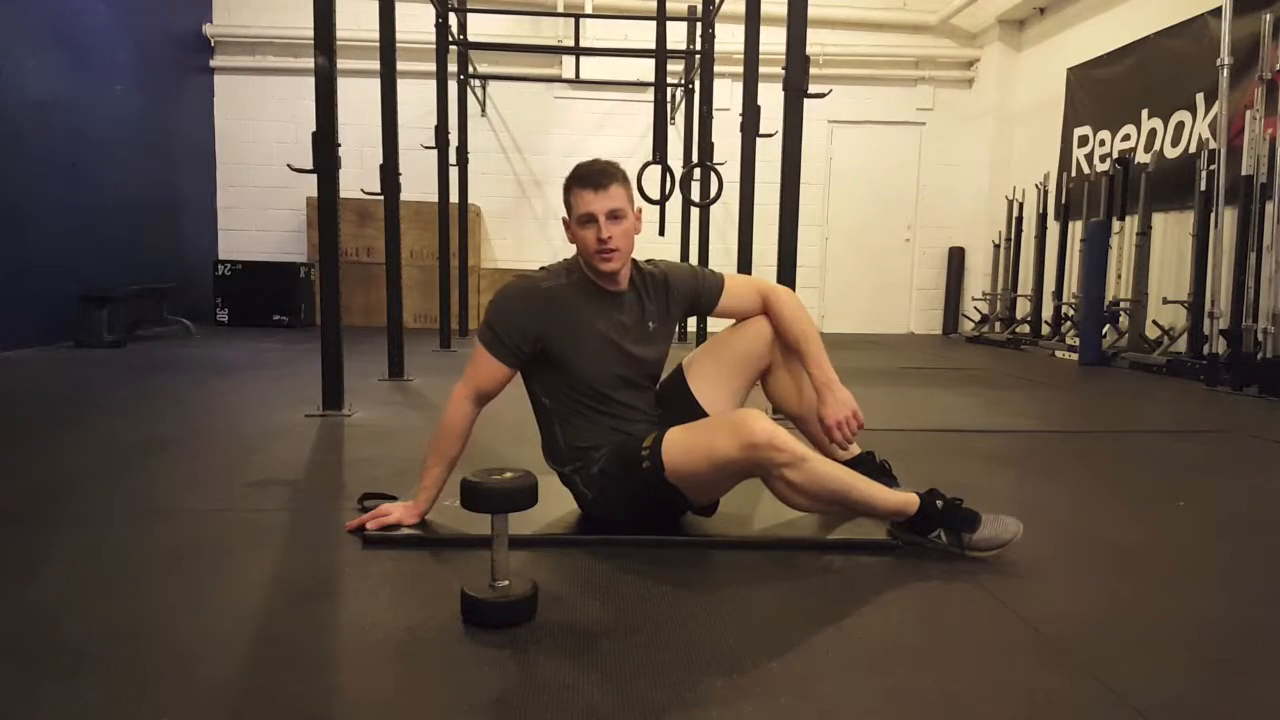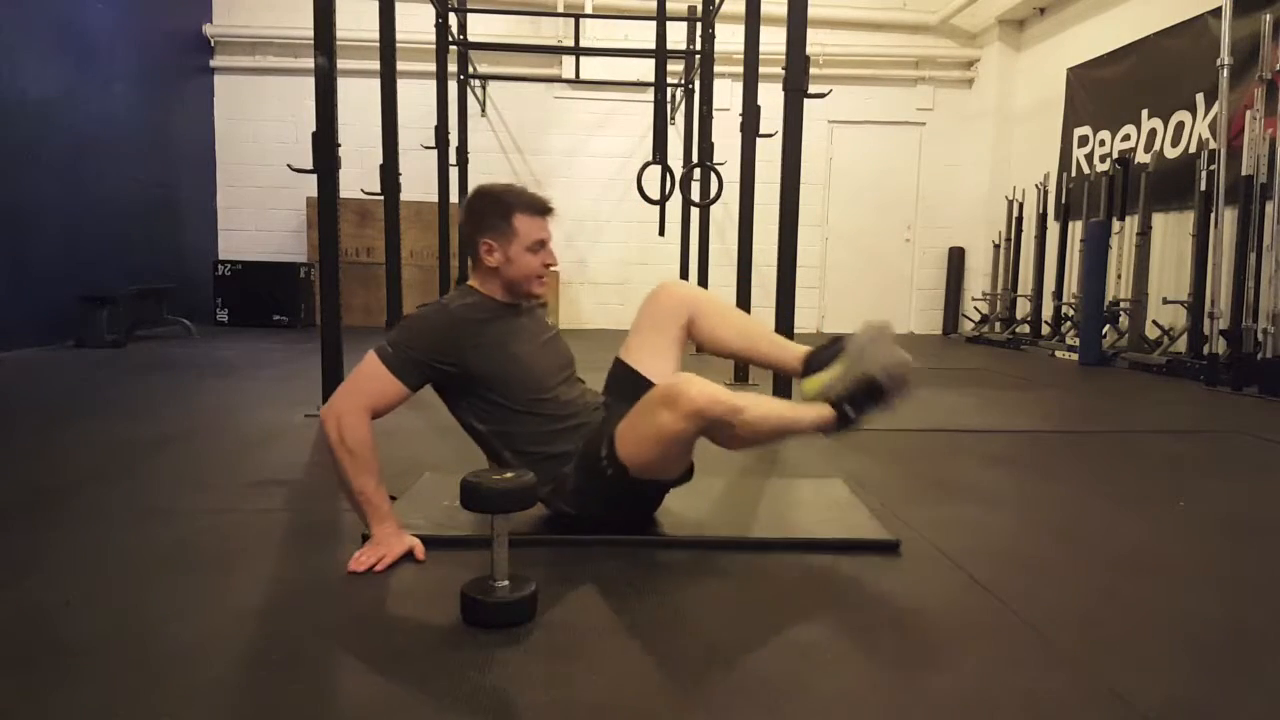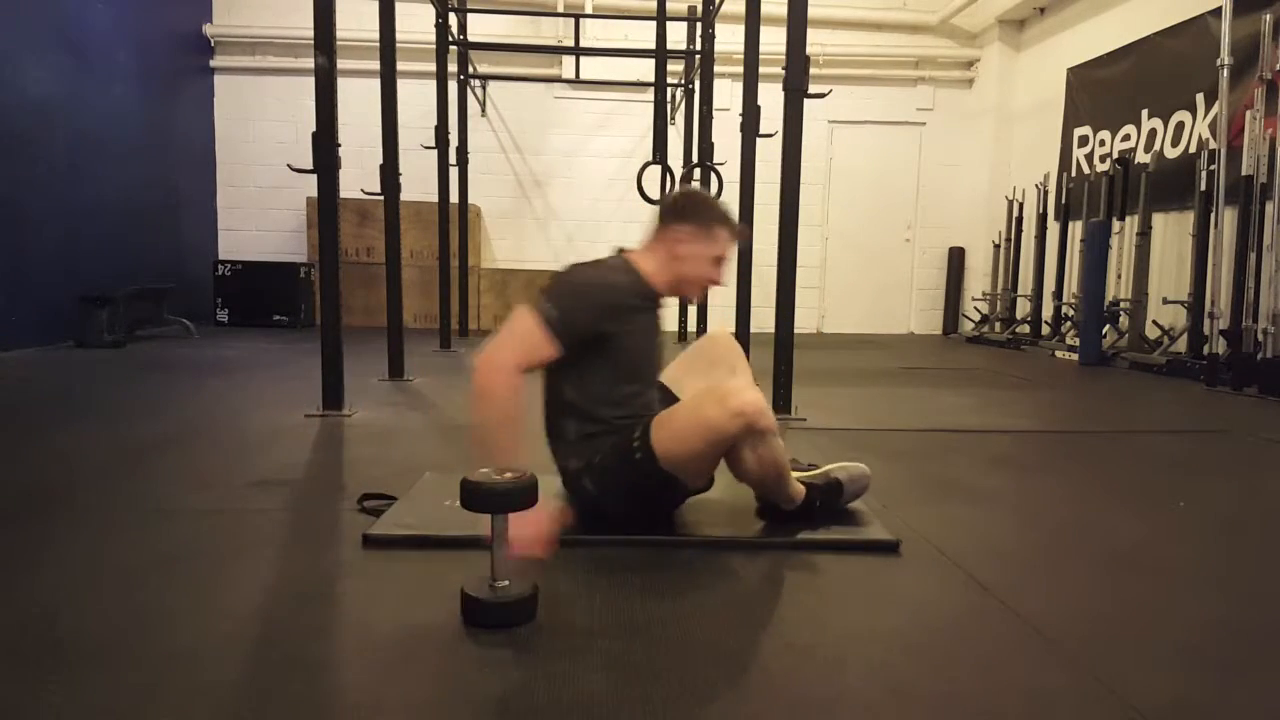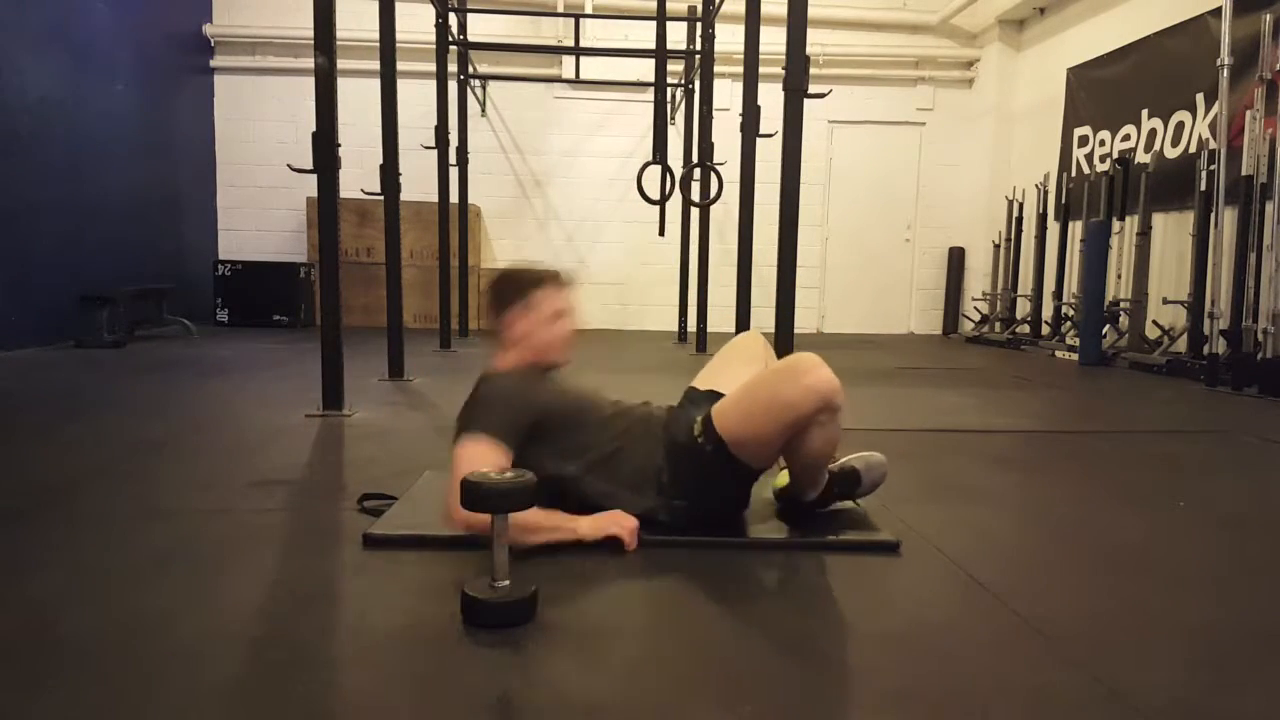
dt=1s
person 1, frame 1
left shoulder: (665, 282)
right shoulder: (531, 301)
left elbow: (773, 296)
right elbow: (469, 397)
left wrist: (830, 387)
right wrist: (421, 502)
left hip: (658, 435)
right hip: (611, 481)
left knee: (768, 333)
right knee: (754, 434)
left ankle: (860, 469)
right ankle: (921, 516)
person 1, frame 2
left shoulder: (521, 299)
right shoulder: (444, 327)
right elbow: (341, 415)
right wrist: (385, 527)
left hip: (606, 426)
right hip: (590, 485)
left knee: (674, 299)
right knee: (688, 397)
left ankle: (815, 368)
right ankle: (837, 412)
person 1, frame 3
left shoulder: (639, 290)
right shoulder: (602, 288)
right elbow: (493, 367)
left hip: (638, 442)
right hip: (610, 483)
left knee: (720, 346)
right knee: (740, 402)
left ankle: (782, 473)
right ankle: (796, 500)
person 1, frame 4
left shoulder: (524, 381)
right shoulder: (499, 401)
right elbow: (468, 508)
right wrist: (580, 524)
left hip: (674, 443)
right hip: (682, 489)
left knee: (751, 344)
right knee: (811, 379)
left ankle: (805, 477)
right ankle: (807, 493)
